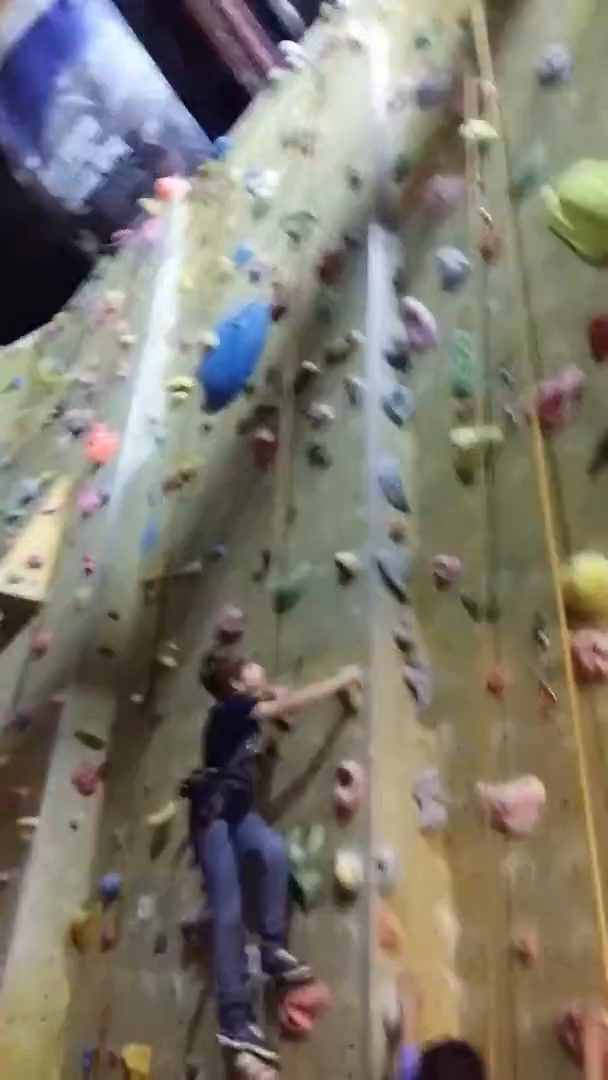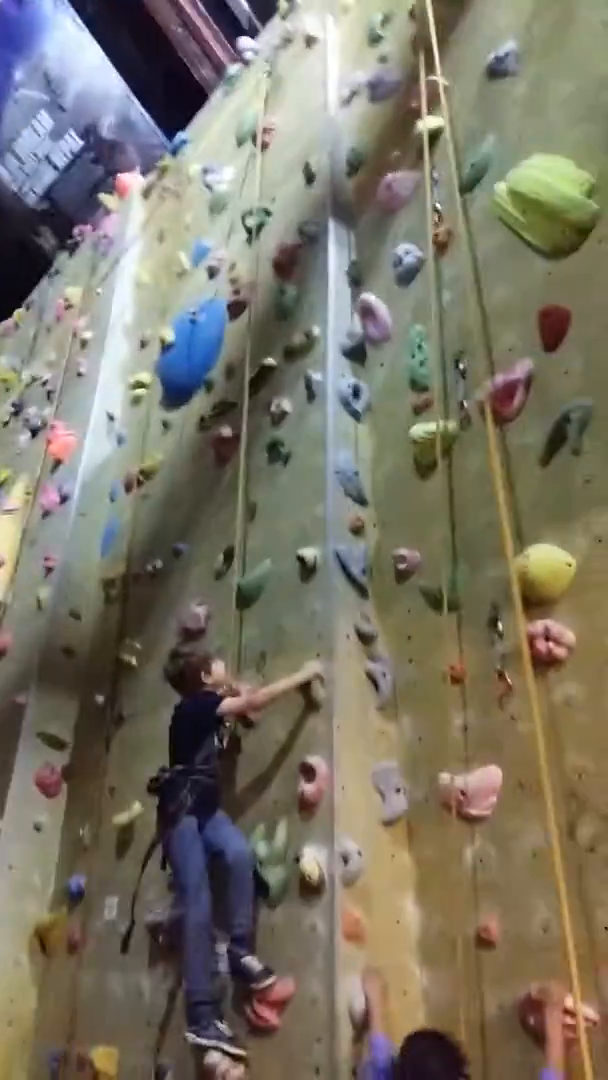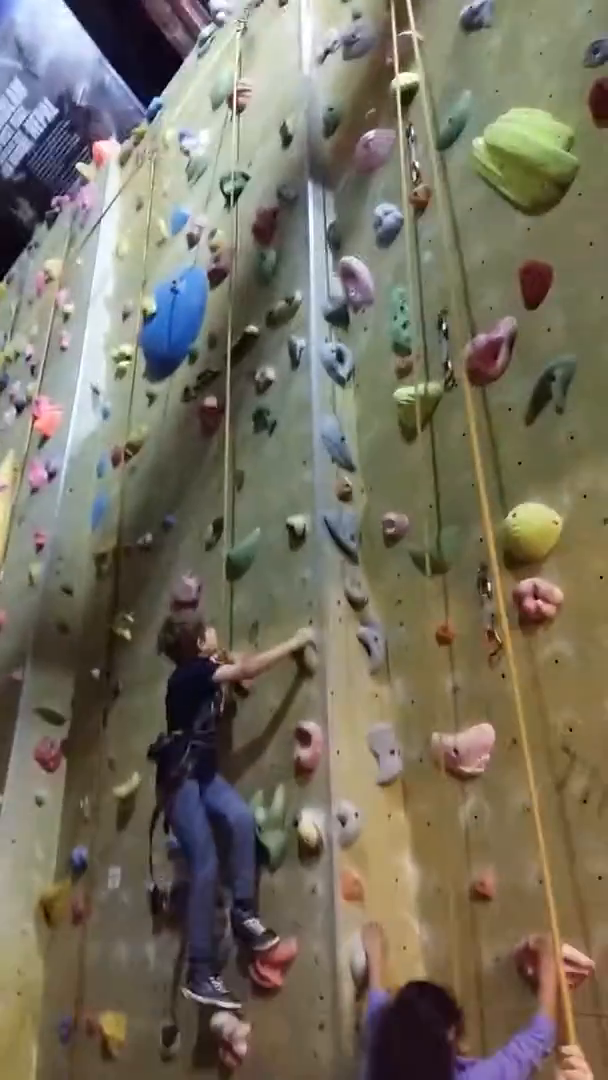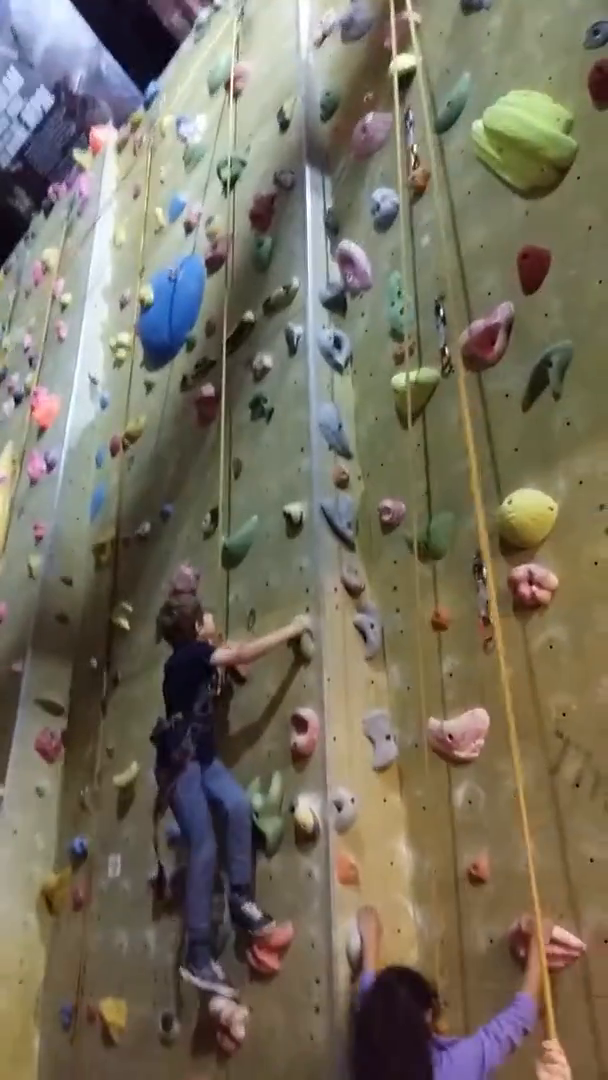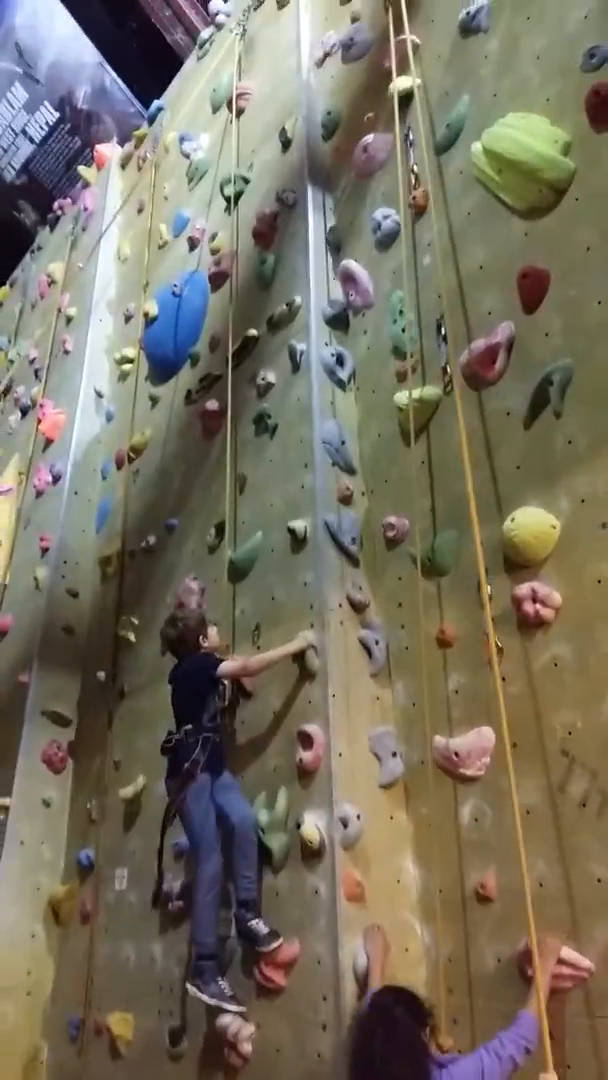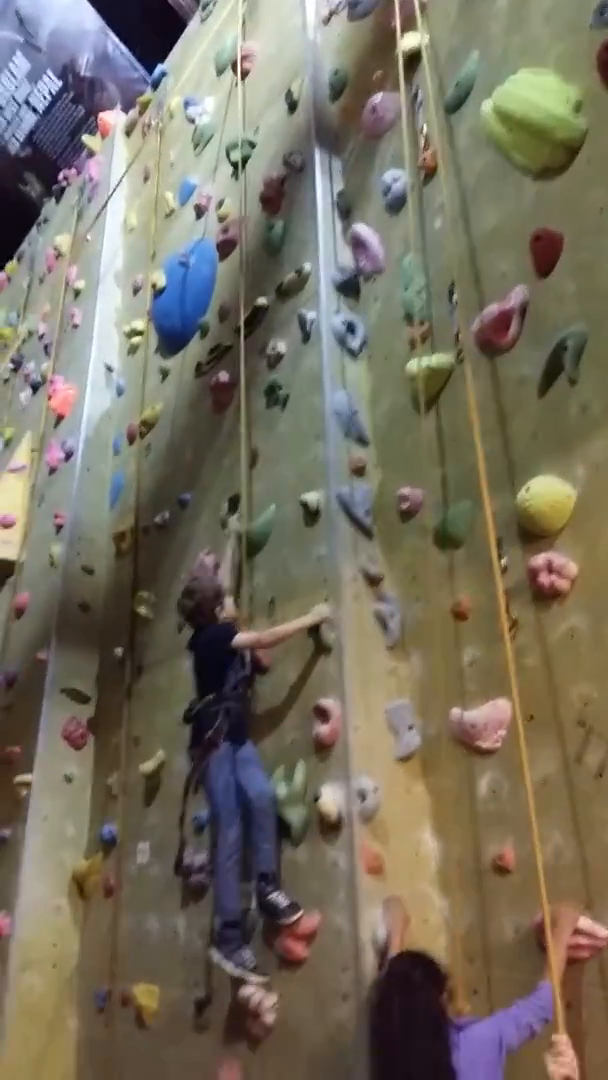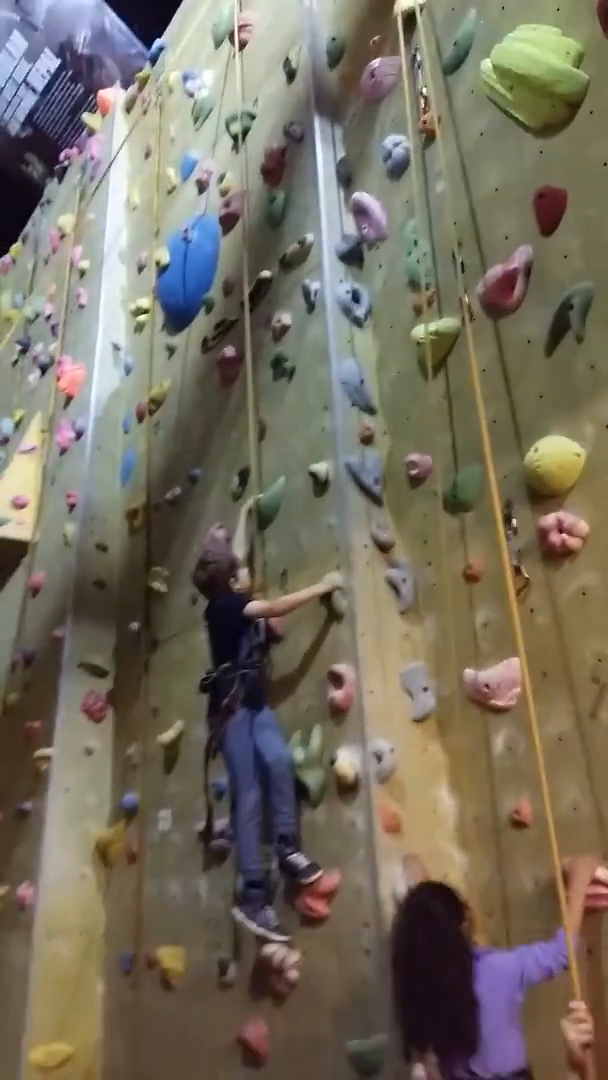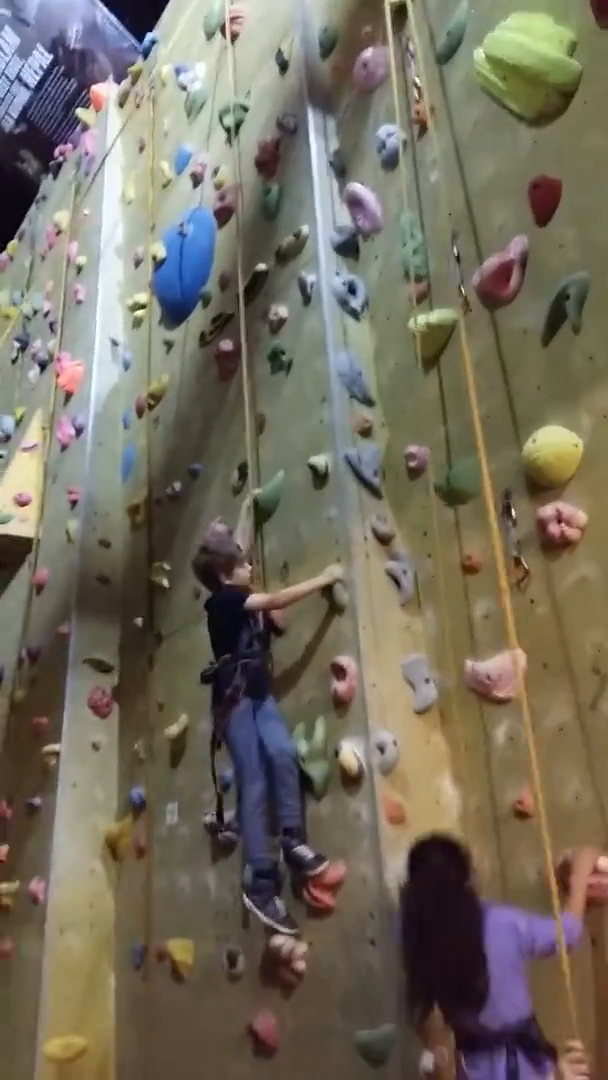
dt=0.2s
person 1, frame 1
left shoulder: (242, 707)
right shoulder: (231, 709)
left elbow: (279, 701)
right elbow: (290, 705)
right wrist: (340, 681)
left hip: (237, 809)
right hip: (213, 812)
left knee: (275, 851)
right knee: (229, 909)
left ankle: (273, 948)
right ankle: (234, 1017)
person 1, frame 2
left shoulder: (206, 704)
right shoulder: (195, 706)
left elbow: (242, 701)
right elbow: (253, 702)
left wrist: (233, 690)
right wrist: (302, 676)
left hip: (205, 807)
right hip: (181, 810)
left knee: (240, 853)
right knee: (198, 907)
left ankle: (241, 951)
right ankle: (201, 1016)
person 1, frame 3
left shoulder: (200, 671)
right shoulder: (191, 673)
right elbow: (247, 669)
right wrist: (296, 642)
left hip: (203, 771)
right hip: (180, 775)
left knee: (241, 817)
right knee: (205, 867)
left ankle: (243, 912)
right ankle: (200, 972)
person 1, frame 4
left shoulder: (193, 655)
right shoulder: (190, 654)
right elbow: (243, 654)
right wrist: (291, 630)
left hip: (200, 755)
right hip: (179, 759)
left knee: (237, 804)
right knee: (203, 849)
left ankle: (240, 897)
right ankle: (198, 955)
person 1, frame 5
left shoulder: (193, 666)
right shoulder: (196, 665)
right elbow: (248, 667)
right wrist: (296, 645)
left hip: (211, 765)
right hip: (190, 769)
left knee: (243, 820)
right knee: (210, 861)
left ankle: (247, 913)
right ankle: (204, 969)
person 1, frame 6
left shoulder: (213, 634)
right shoulder: (212, 637)
left elbow: (220, 583)
right elbow: (265, 638)
left wrist: (232, 541)
right wrist: (311, 618)
left hip: (235, 735)
right hip: (214, 738)
right knee: (230, 828)
left ankle: (266, 884)
right ankle: (228, 933)
person 1, frame 7
left shoulder: (231, 600)
right shoulder: (225, 606)
left elbow: (232, 557)
right elbow: (276, 607)
right wrist: (323, 586)
left hip: (253, 702)
right hip: (231, 706)
left knee: (279, 760)
right knee: (249, 794)
left ankle: (287, 847)
right ankle: (251, 895)
person 1, frame 8
left shoulder: (235, 594)
right shoulder: (225, 600)
left elbow: (237, 550)
right elbow: (276, 600)
left wrist: (247, 512)
right wrist: (324, 579)
left hip: (258, 694)
right hip: (234, 698)
left knee: (283, 753)
right knee: (254, 784)
left ankle: (292, 840)
right ankle: (261, 883)
